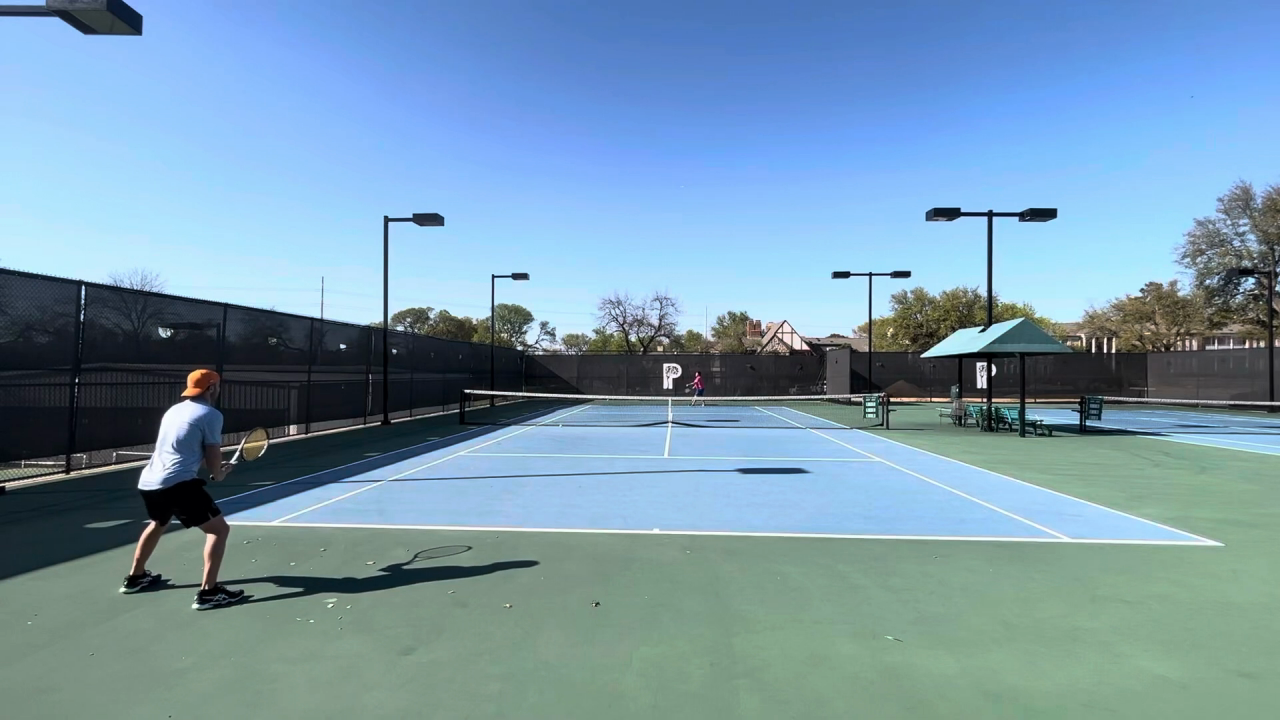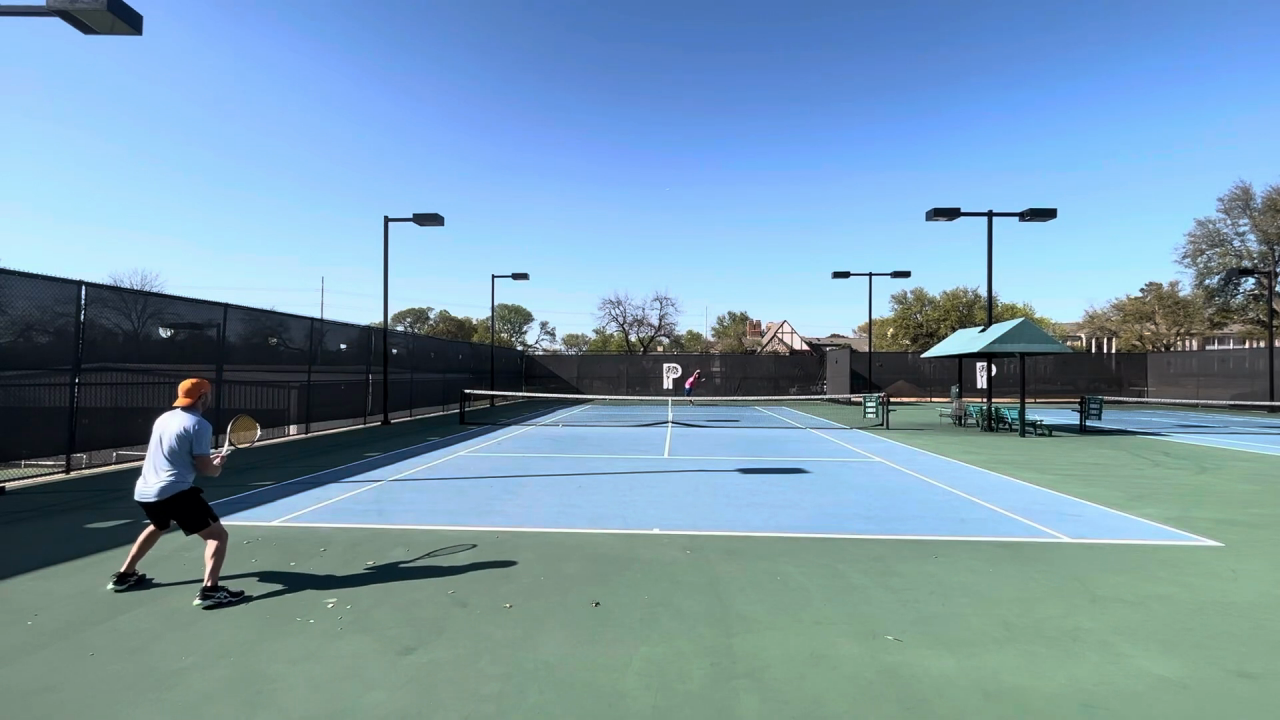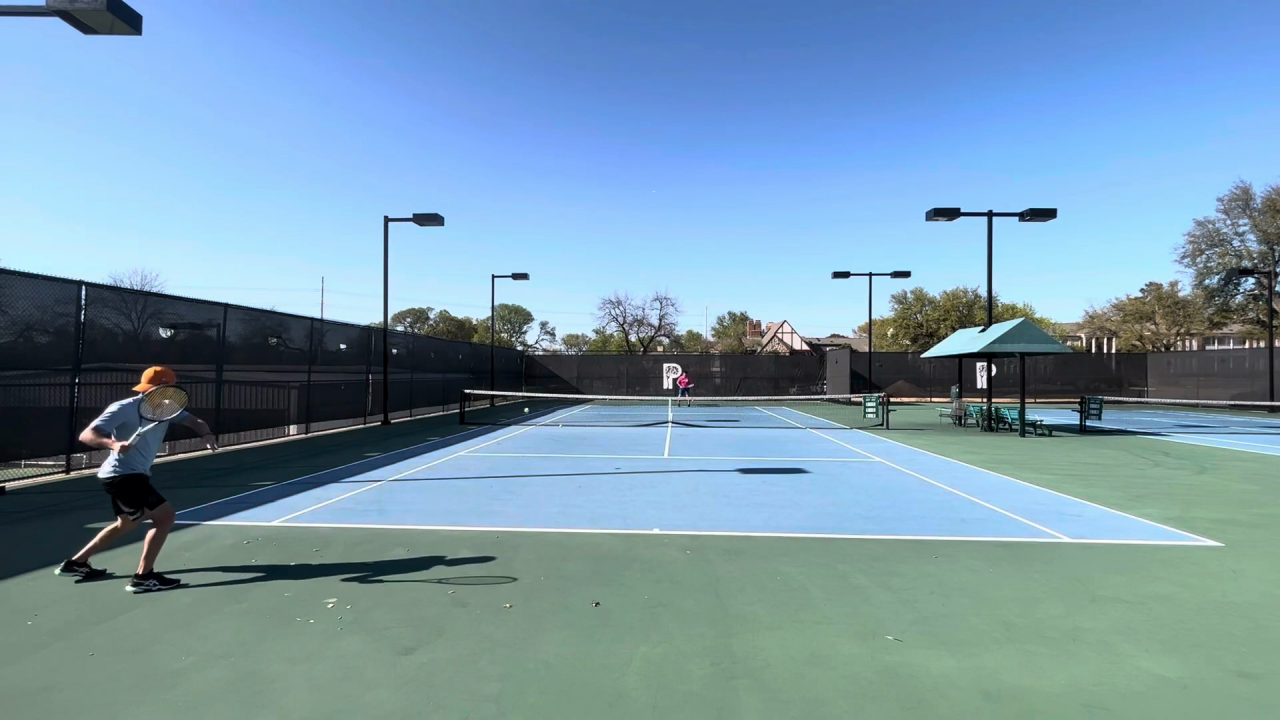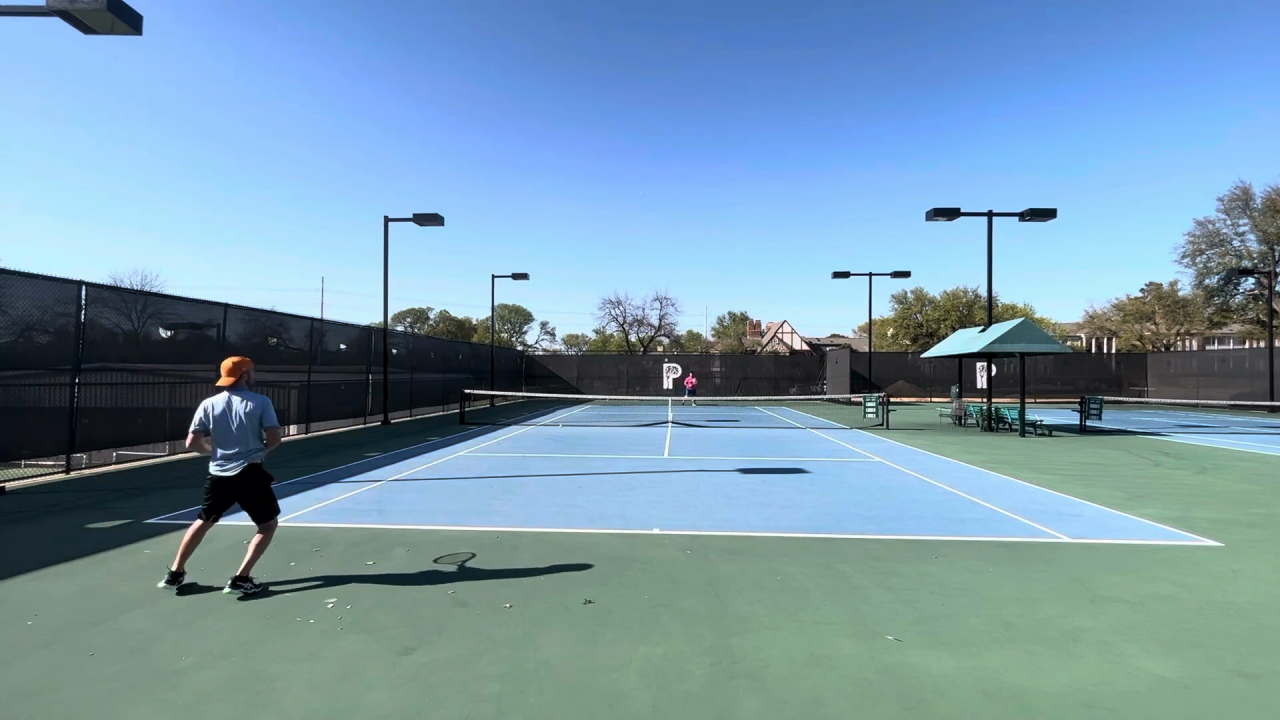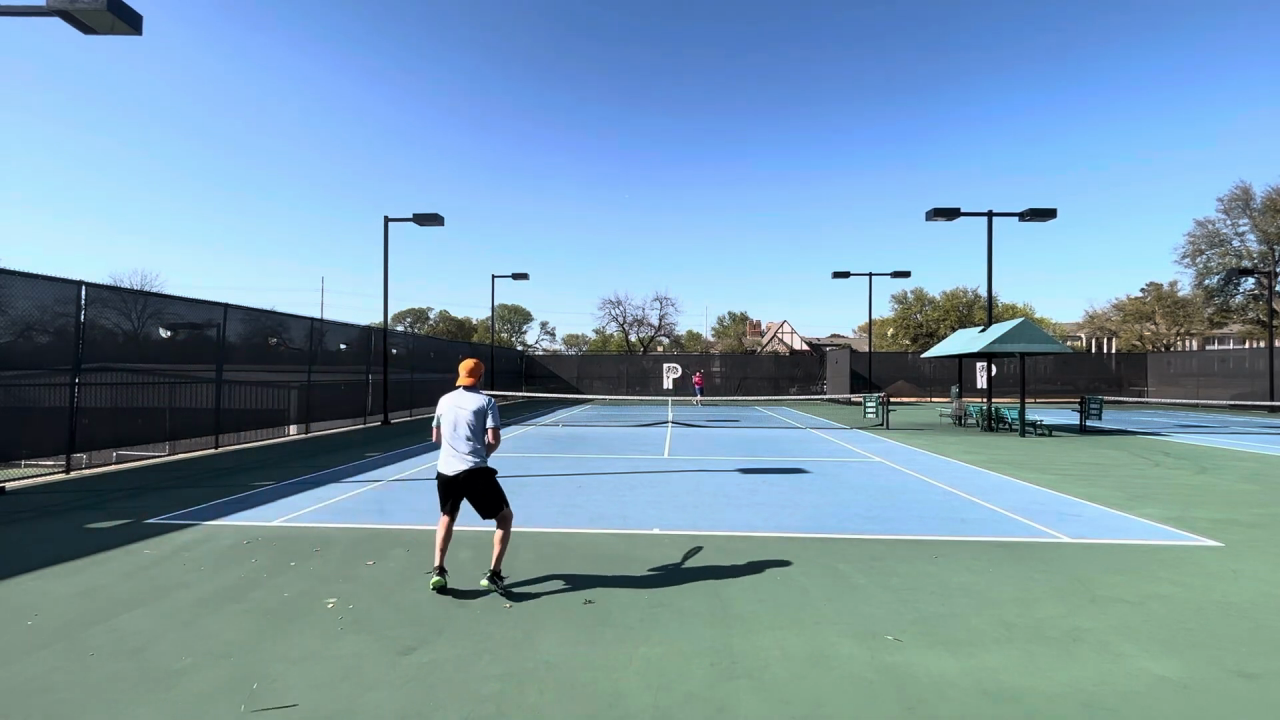
dt=1s
person 1, frame 1
left shoulder: (175, 410)
right shoulder: (211, 415)
right elbow: (212, 456)
left wrist: (214, 465)
right wrist: (218, 474)
left hip: (148, 481)
right hip: (177, 482)
left knee: (157, 524)
right knee: (219, 529)
left ankle: (136, 577)
right ankle: (208, 592)
person 1, frame 2
left shoulder: (164, 418)
right shoulder: (199, 425)
right elbow: (203, 468)
left wrist: (208, 458)
right wrist: (216, 467)
left hip: (144, 491)
right hip: (174, 492)
left knee: (158, 526)
right knee: (217, 535)
left ankle: (124, 574)
right ankle: (210, 589)
person 1, frame 3
right shoulder: (123, 409)
left elbow: (195, 422)
right elbow: (86, 435)
left wrist: (206, 434)
right wrist: (113, 444)
left hip: (132, 475)
right hip: (121, 476)
left knee: (125, 524)
right knee: (166, 516)
left ankle: (76, 563)
right ankle: (143, 576)
person 1, frame 4
left shoulder: (208, 404)
right shoulder: (260, 402)
left elbow: (192, 443)
right elbow: (275, 437)
left hip: (218, 475)
right hip: (251, 473)
left knee: (203, 522)
right knee: (269, 525)
left ankle: (175, 573)
right ankle: (241, 579)
person 1, frame 5
left shoulder: (445, 401)
right shoulder: (486, 401)
left elbow: (436, 437)
right elbow: (494, 439)
left hip: (446, 471)
right hip: (474, 471)
left knee: (447, 518)
right knee: (505, 517)
left ankle: (438, 569)
right ankle: (494, 573)
